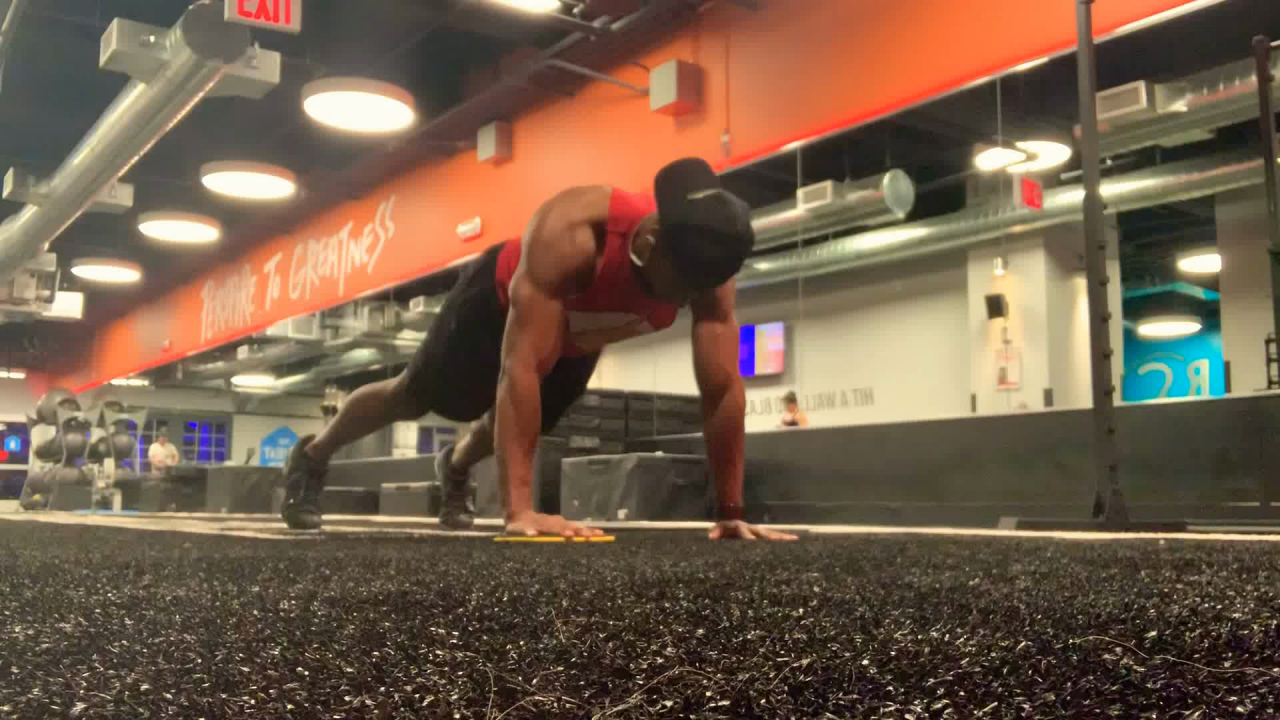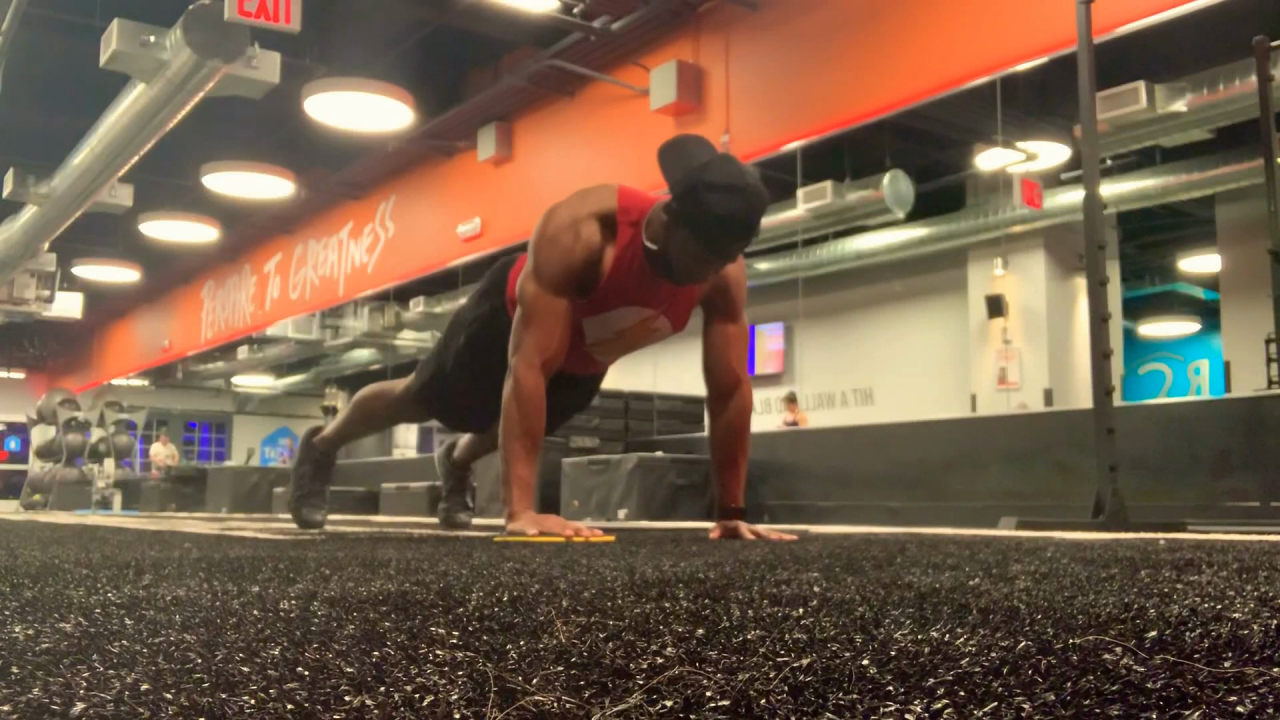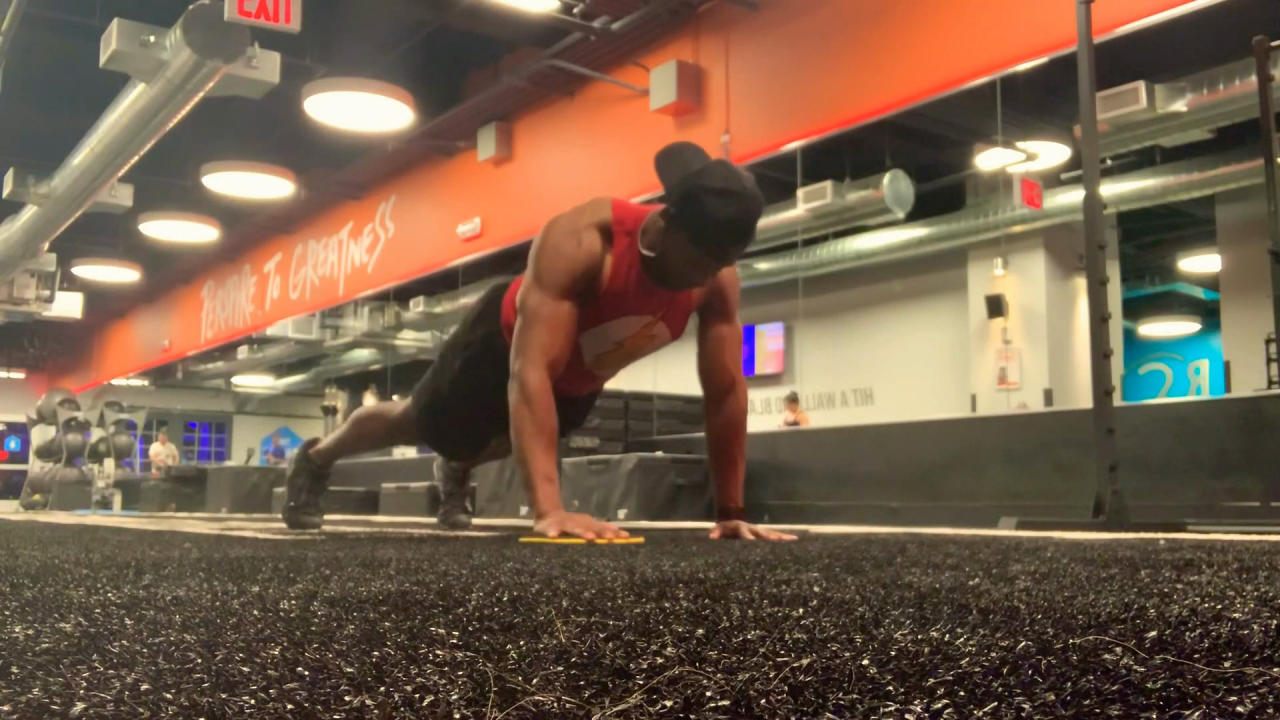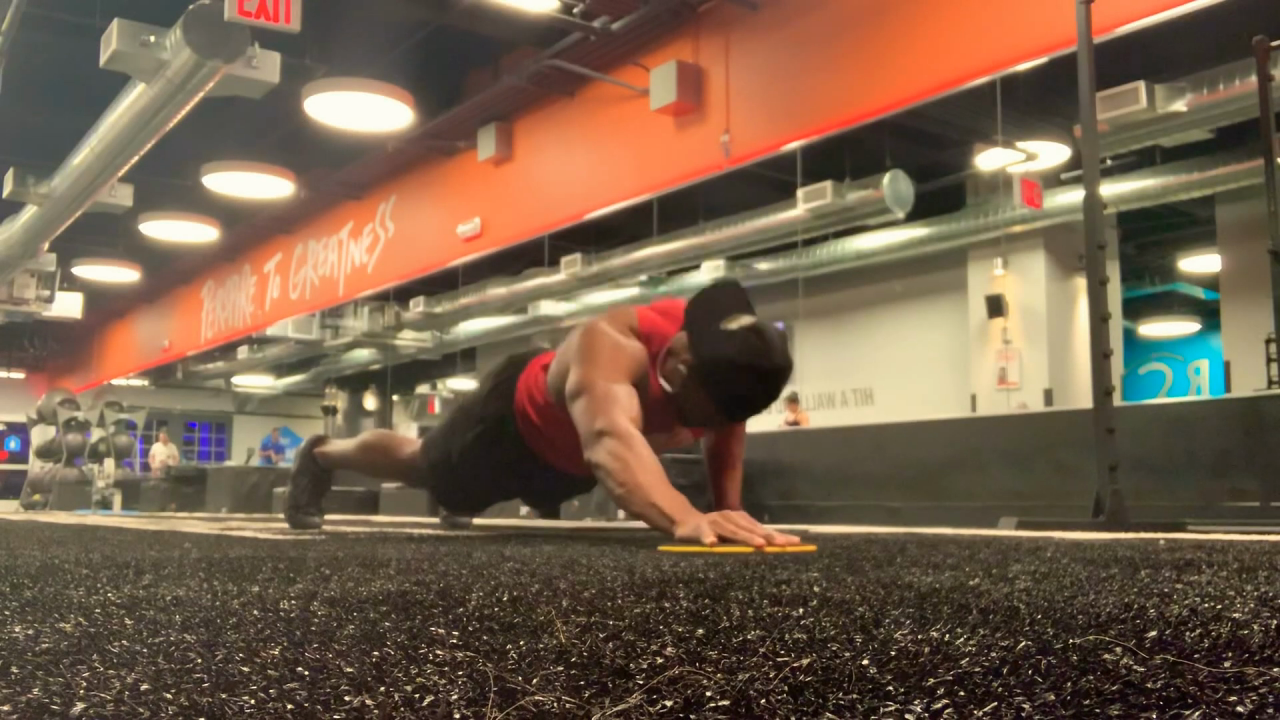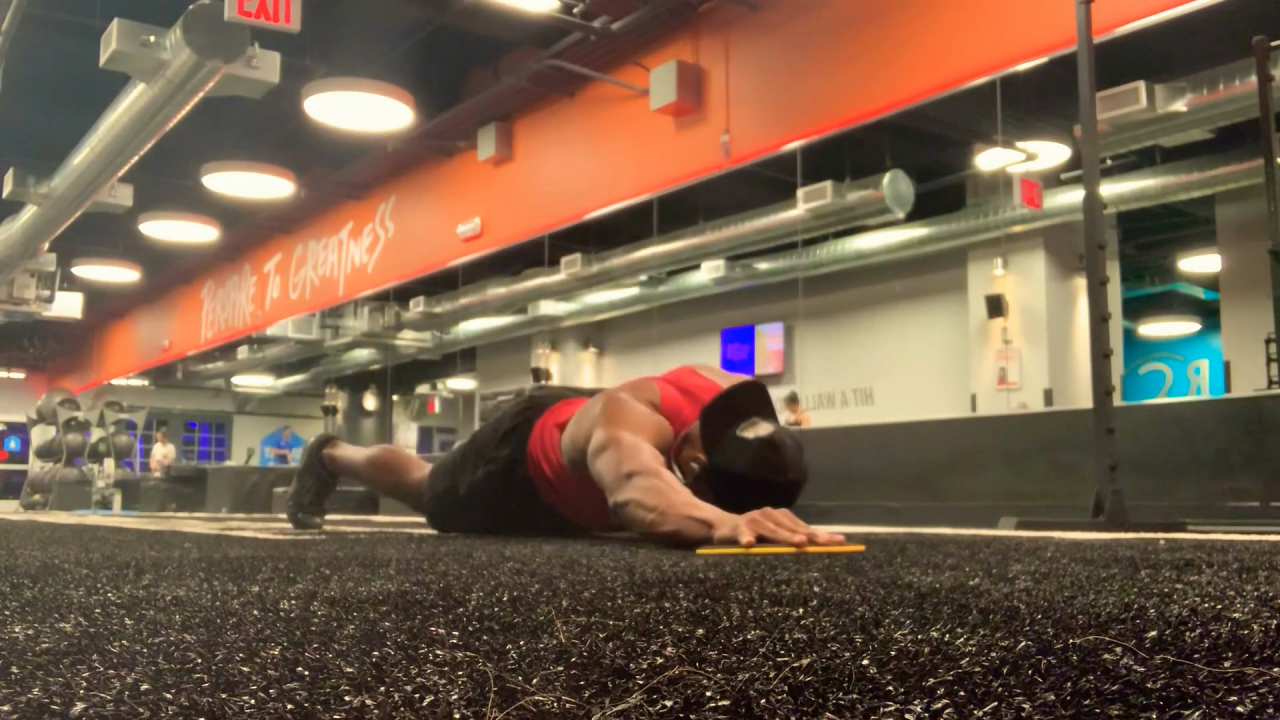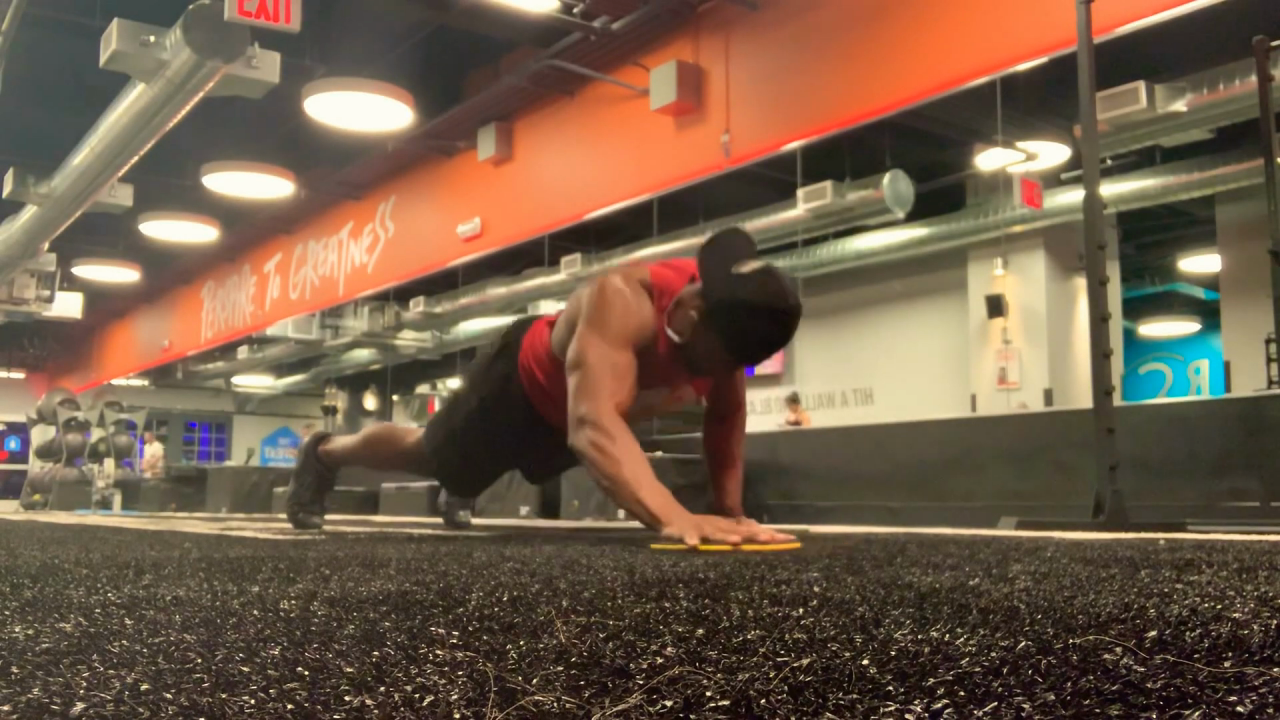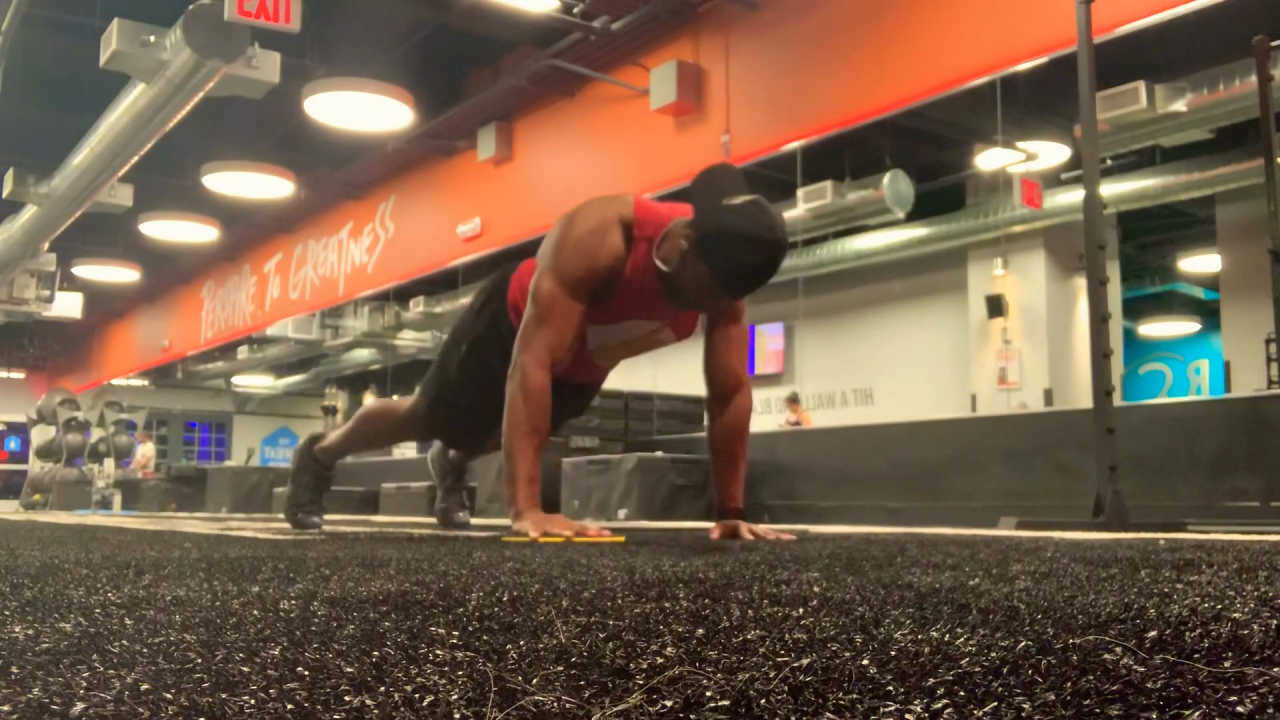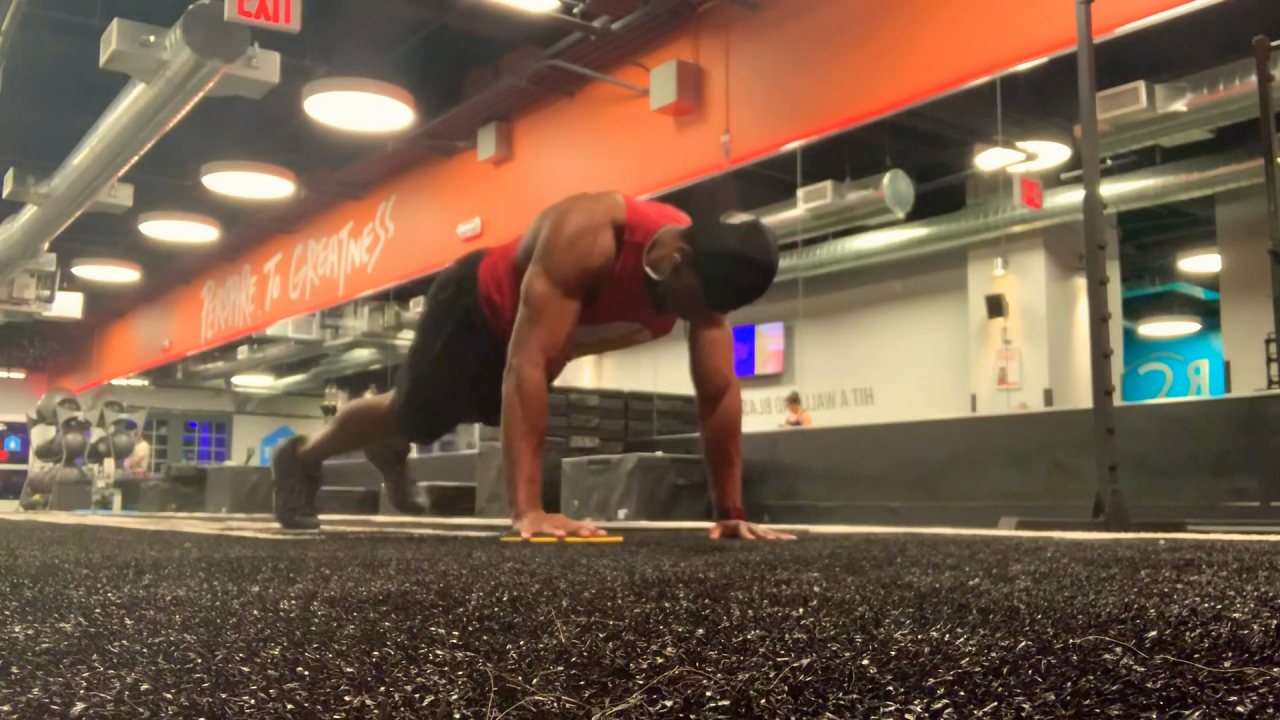
dt=0.7s
person 1, frame 1
left shoulder: (704, 271)
right shoulder: (570, 231)
left elbow: (723, 387)
right elbow: (520, 367)
left wrist: (731, 511)
right wrist: (519, 509)
left hip: (578, 339)
right hip: (497, 303)
left knee: (529, 422)
right knee: (411, 395)
left ankle: (455, 467)
right ankle: (312, 456)
person 1, frame 2
left shoulder: (724, 272)
right shoulder: (579, 230)
left elbow: (731, 388)
right elbow: (527, 367)
left wrist: (731, 511)
right wrist: (520, 509)
left hip: (587, 363)
right hip: (509, 321)
left knee: (513, 425)
right knee: (418, 401)
left ankle: (457, 463)
right ankle: (321, 446)
person 1, frame 3
left shoulder: (716, 279)
right shoulder: (579, 242)
left elbow: (726, 390)
right elbow: (529, 375)
left wrist: (730, 511)
right wrist: (548, 509)
left hip: (582, 380)
right hip: (503, 345)
left knee: (514, 440)
right knee: (414, 426)
left ankle: (455, 473)
right ankle: (316, 459)
person 1, frame 4
left shoulder: (718, 358)
right shoulder: (613, 346)
left elbow: (727, 430)
right elbow: (611, 441)
left wrist: (728, 510)
right wrist: (685, 519)
right hip: (516, 424)
right knee: (422, 466)
left ankle: (462, 504)
right ankle: (321, 457)
person 1, frame 5
left shoulder: (737, 403)
right shoulder: (631, 423)
right elbow: (638, 489)
left wrist: (732, 515)
right wrist: (724, 522)
left hip: (574, 421)
right hip: (526, 458)
right knee: (424, 489)
right ankle: (330, 455)
person 1, frame 6
left shoulder: (721, 321)
right shoulder: (622, 303)
left elbow: (726, 415)
right elbow: (593, 427)
left wrist: (728, 510)
right wrist: (673, 518)
left hip: (575, 414)
right hip: (523, 387)
right knee: (426, 455)
left ankle: (455, 497)
right ankle: (325, 454)
person 1, frame 7
left shoulder: (719, 266)
right shoulder: (599, 235)
left elbow: (731, 390)
right elbow: (530, 367)
left wrist: (731, 512)
right wrist: (525, 508)
left hip: (586, 364)
right hip: (510, 327)
left knee: (512, 431)
right knee: (425, 418)
left ankle: (451, 467)
right ankle: (319, 456)
person 1, frame 8
left shoulder: (701, 270)
right shoulder: (587, 235)
left elbow: (718, 391)
right elbow: (527, 363)
left wrist: (731, 511)
right wrist: (527, 508)
left hip: (553, 341)
right hip: (476, 311)
left knee: (445, 415)
right knee: (405, 415)
left ankle: (389, 451)
right ankle: (302, 457)
